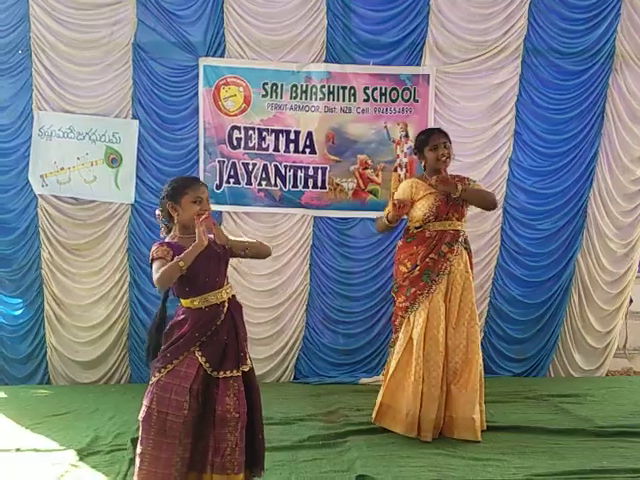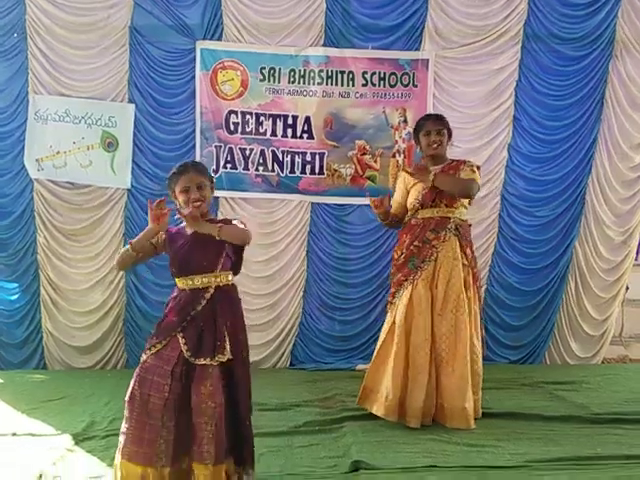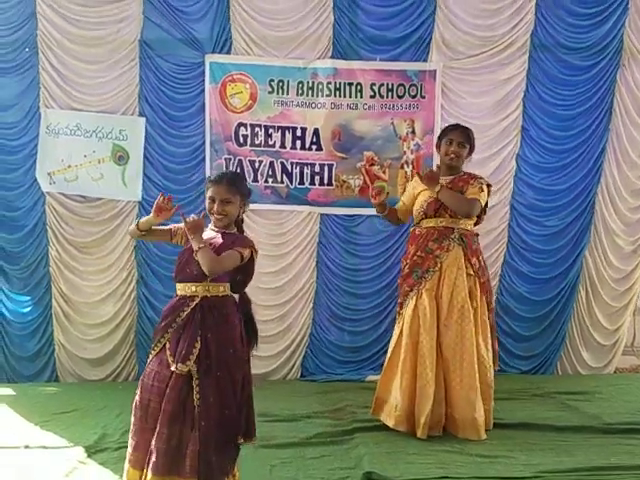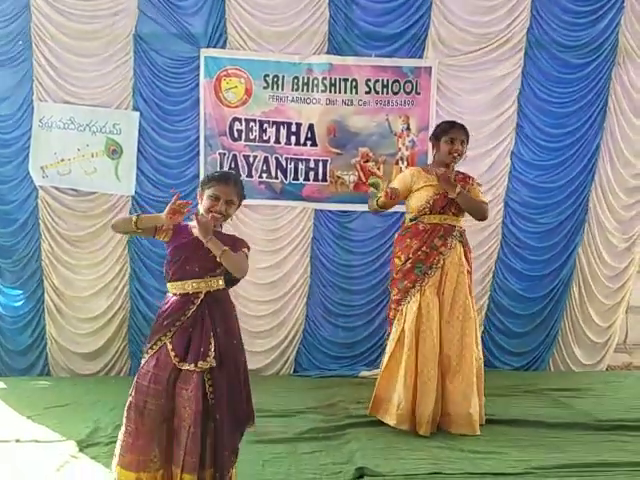
dt=0.5s
person 1, frame 1
left shoulder: (462, 182)
right shoulder: (411, 185)
left elbow: (492, 202)
right elbow: (380, 226)
left wrist: (455, 189)
right wrist: (393, 216)
left hip: (454, 267)
right hip: (419, 267)
left knee: (456, 337)
right knee: (421, 334)
left ankle: (452, 414)
right ankle: (416, 414)
person 1, frame 2
left shoulder: (464, 168)
right shoulder: (408, 177)
left elbow: (469, 190)
right elbow: (397, 219)
left wrist: (430, 177)
right wrist: (383, 213)
left hip: (454, 255)
right hip: (415, 254)
left knee: (452, 323)
right knee: (413, 321)
left ankle: (450, 401)
right ankle: (412, 399)
person 1, frame 3
left shoulder: (476, 183)
right shoulder: (419, 181)
left elbow: (469, 210)
right elbow: (399, 217)
left wrist: (438, 188)
right wrist: (381, 206)
left hip: (460, 265)
right hip: (422, 264)
left knee: (459, 334)
right knee: (420, 332)
left ankle: (461, 412)
right ankle: (422, 411)
person 1, frame 4
left shoulder: (467, 182)
right shoulder: (412, 175)
left elbow: (483, 213)
right elbow: (373, 205)
left wrist: (453, 189)
right wrist: (384, 200)
left hip: (452, 261)
right hip: (415, 259)
left knee: (453, 330)
right knee: (415, 327)
left ankle: (452, 407)
right ankle: (410, 406)
person 2, frame 1
left shoulder: (216, 244)
right shoulder: (164, 249)
left elbow: (265, 252)
right elbow: (161, 281)
left wrist: (225, 240)
right wrist: (198, 245)
left hip: (224, 332)
right hip: (190, 333)
left knee: (224, 412)
right knee: (172, 410)
person 2, frame 2
left shoulder: (227, 226)
right shoulder: (170, 235)
left elbow: (243, 237)
right elbow: (122, 263)
left wrist: (201, 226)
right wrist: (151, 231)
left hip: (219, 319)
right hip: (181, 319)
left knee: (212, 401)
right knee: (155, 392)
person 2, frame 3
left shoulder: (241, 244)
right shoulder: (189, 232)
left elbow: (213, 267)
right elbow: (135, 233)
left wrist: (197, 238)
right wrist: (154, 218)
left hip: (214, 328)
right hip: (179, 326)
left knee: (205, 408)
right knee: (156, 401)
person 2, frame 4
left shoulder: (233, 243)
right shoulder: (174, 230)
left elbow: (239, 270)
right elbow: (118, 226)
left wrist: (208, 238)
right wrist: (162, 220)
left hip: (213, 325)
right hip: (174, 322)
left knee: (204, 404)
right knee: (152, 398)
